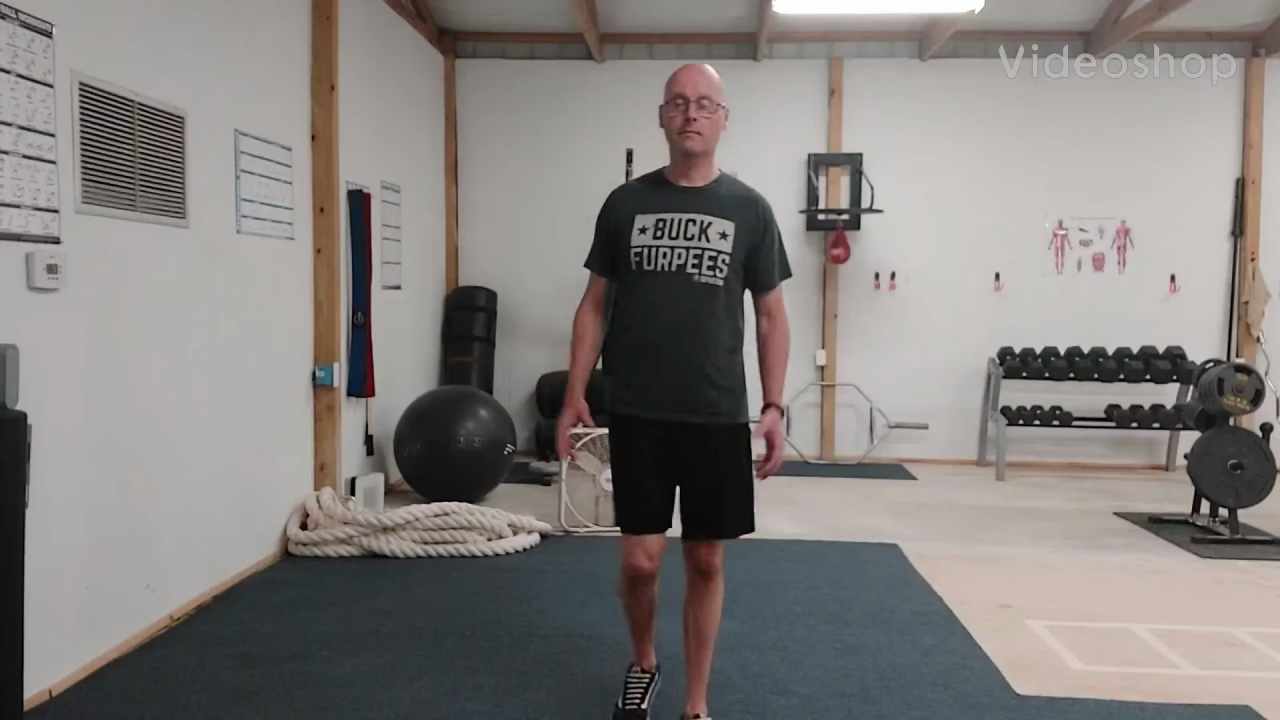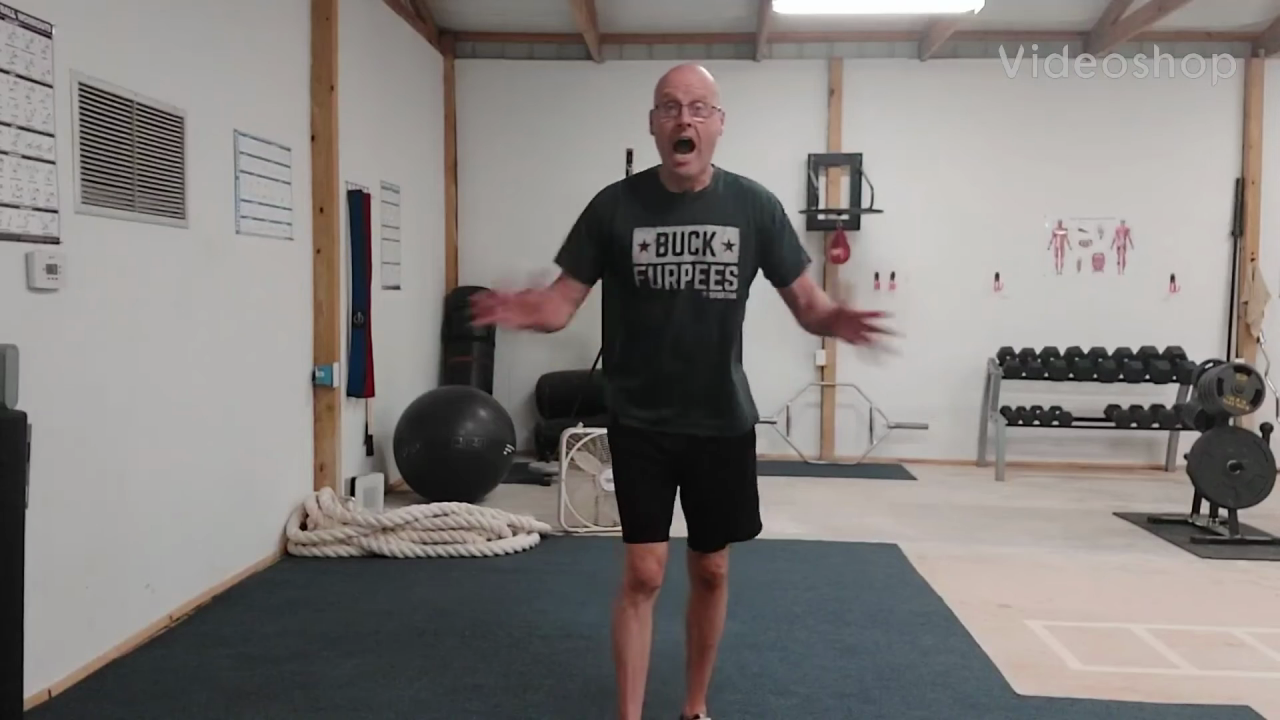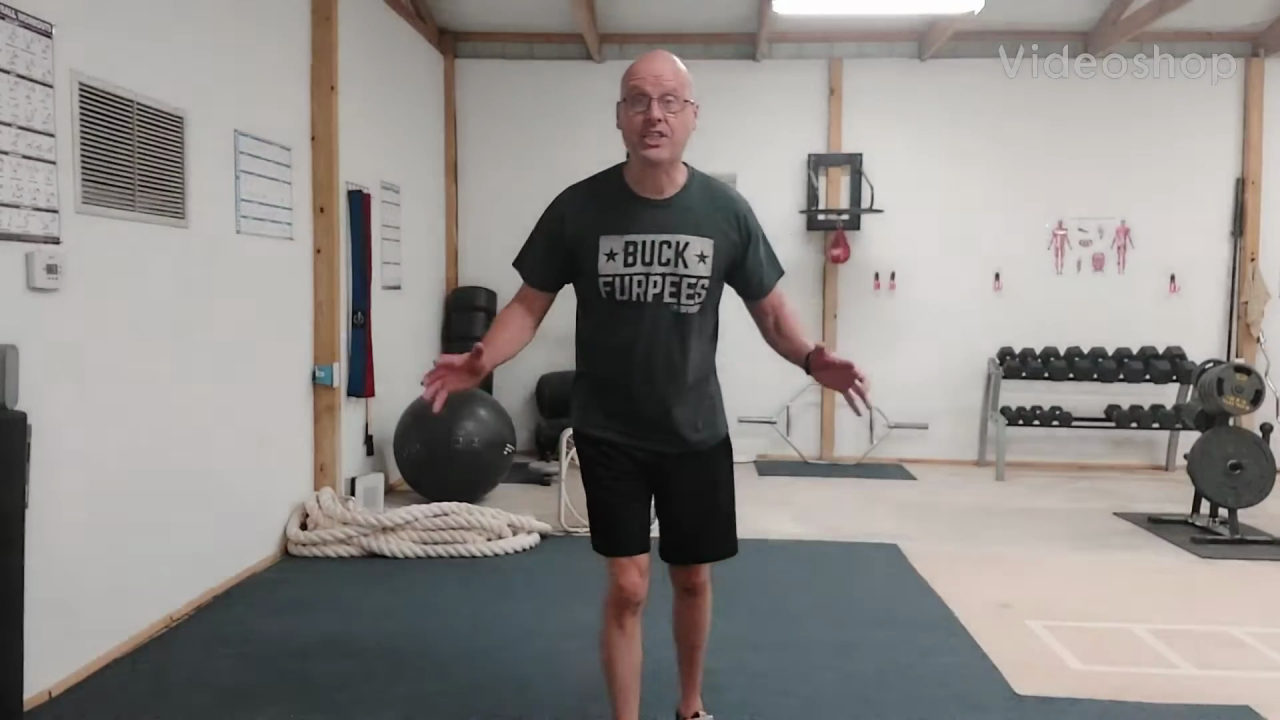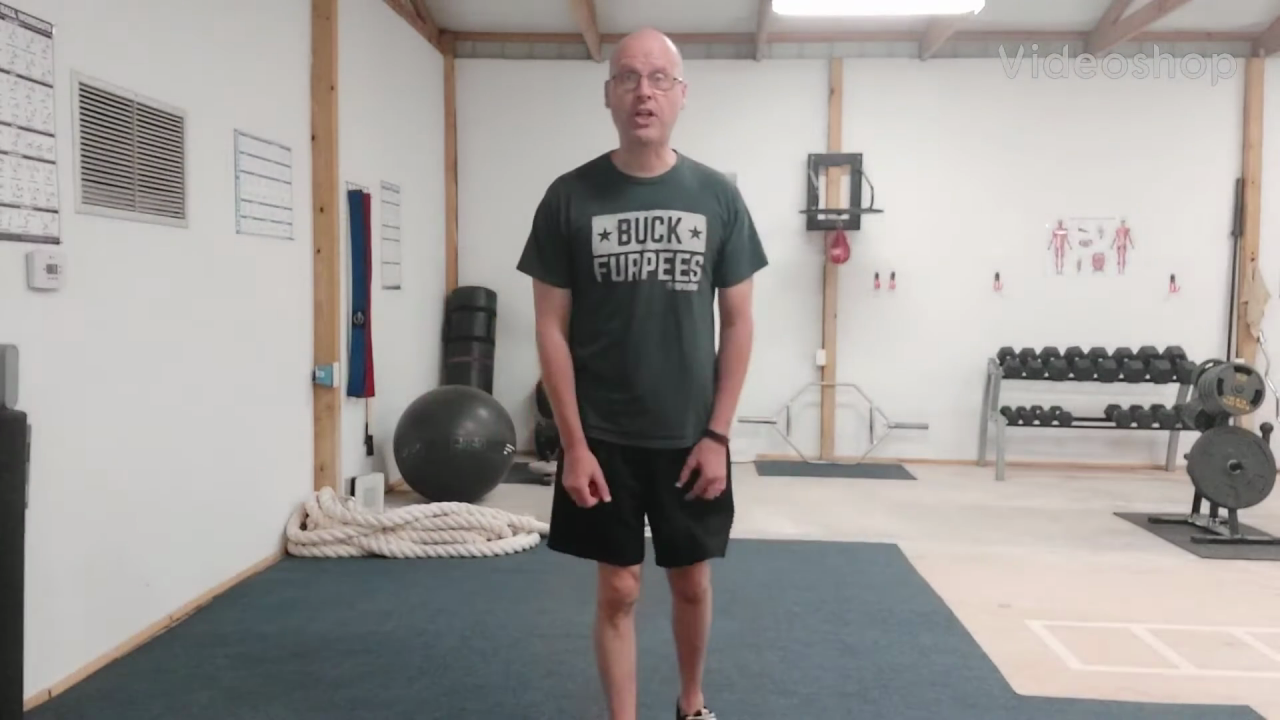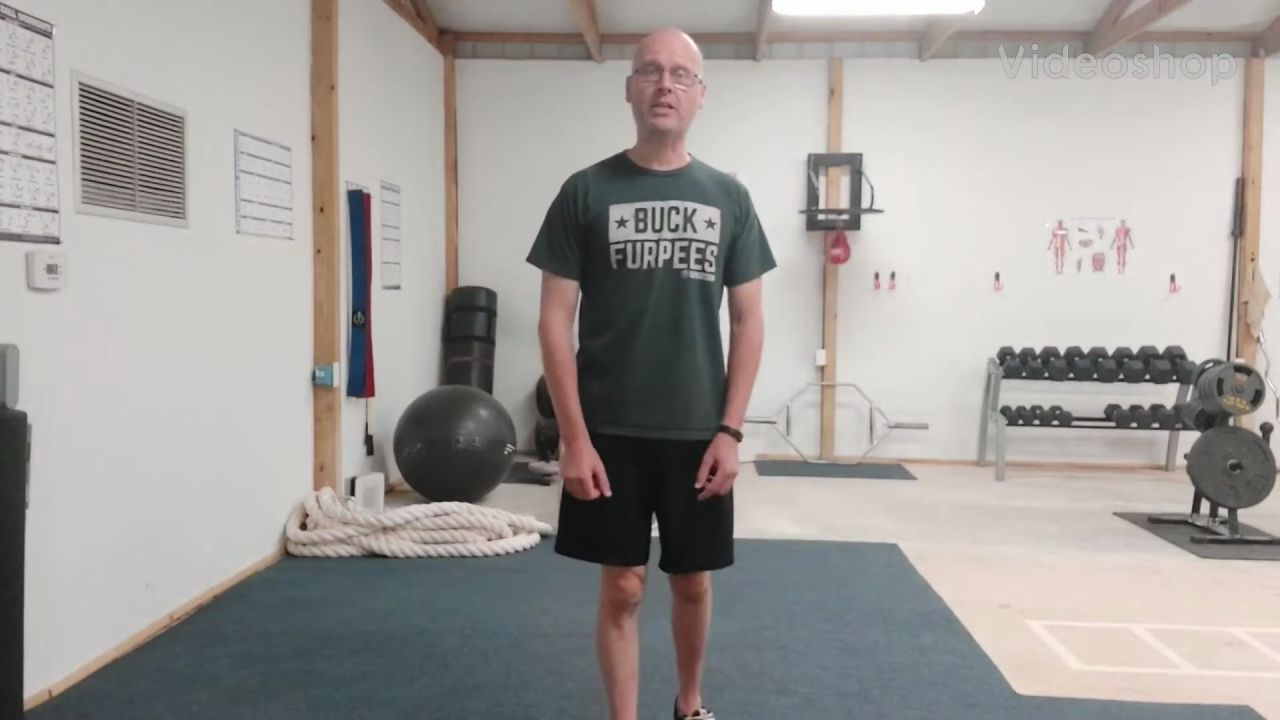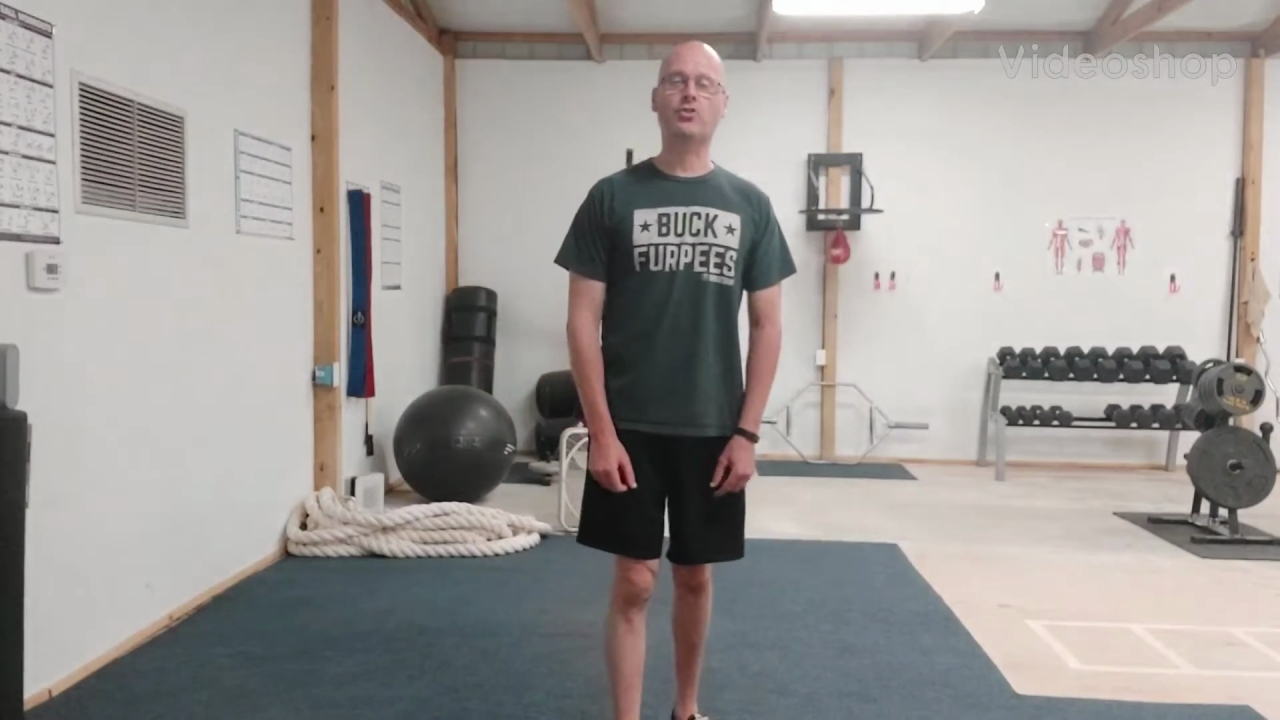
dt=0.5s
person 1, frame 1
left shoulder: (749, 208)
right shoulder: (626, 202)
left elbow: (771, 316)
right elbow: (595, 306)
left wrist: (773, 407)
right wrist: (574, 394)
left hip: (719, 418)
right hip: (638, 415)
left knee: (705, 562)
right knee: (640, 561)
right ankle: (643, 661)
person 1, frame 2
left shoulder: (754, 206)
right shoulder: (616, 206)
left elbow: (803, 298)
right elbow: (564, 299)
left wrist: (836, 319)
right wrist: (522, 311)
left hip: (722, 424)
right hip: (639, 422)
left knee: (711, 570)
right knee: (643, 573)
person 1, frame 3
left shoulder: (726, 210)
right shoulder: (578, 209)
left elbow: (769, 310)
right elbow: (530, 303)
left wrist: (813, 359)
right wrist: (482, 360)
left hip: (696, 434)
right hip: (609, 435)
left knee: (692, 579)
right knee: (627, 587)
person 1, frame 4
left shoulder: (717, 195)
right shoulder: (569, 197)
left elbow: (737, 322)
right elbow: (552, 327)
left wrist: (717, 434)
right wrist: (574, 443)
left hip: (689, 436)
right hip: (603, 437)
left knee: (692, 581)
right knee: (618, 589)
person 1, frame 5
left shoulder: (728, 196)
right shoulder: (586, 191)
left elbow: (747, 321)
right elbow: (555, 319)
left wrist: (730, 430)
right wrist: (574, 436)
left hip: (697, 432)
right hip: (610, 432)
left knee: (692, 582)
right knee: (621, 588)
person 1, frame 6
left shoulder: (749, 204)
right shoulder: (612, 197)
left elbow: (766, 324)
right elbow: (583, 320)
left wrist: (747, 431)
right wrist: (601, 430)
left hip: (712, 429)
right hip: (630, 428)
left knee: (695, 576)
right knee: (634, 582)
